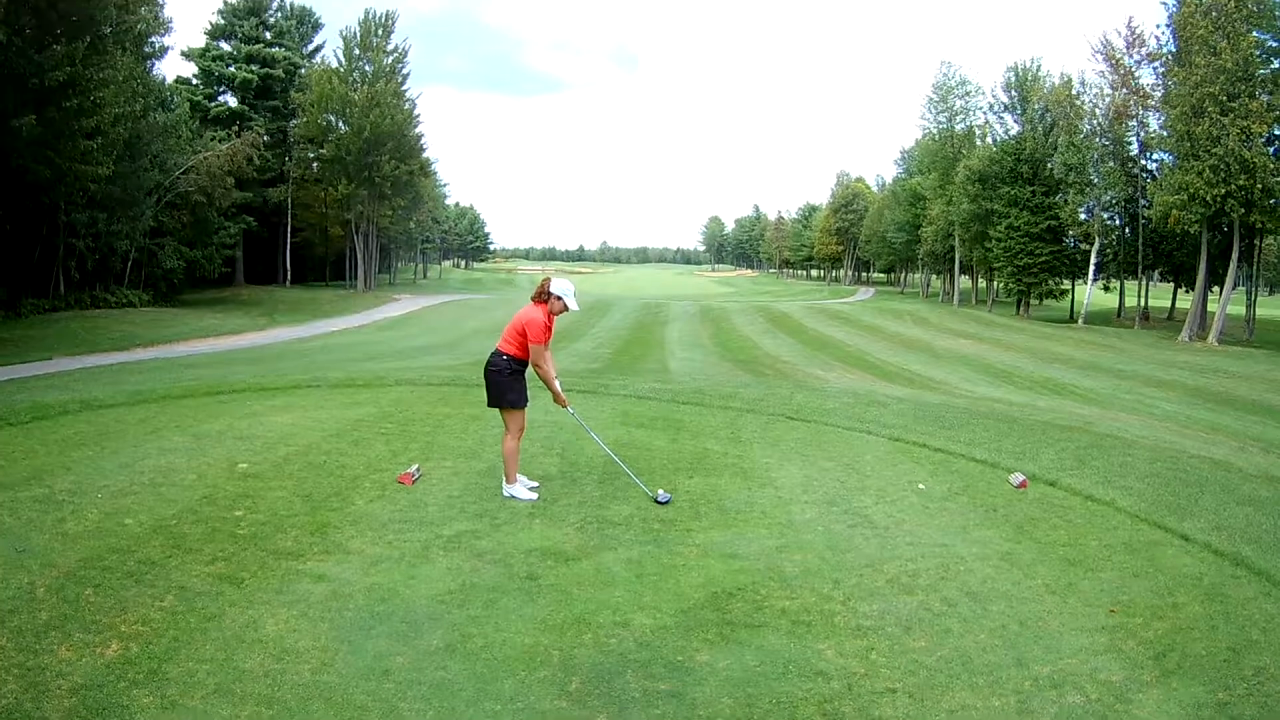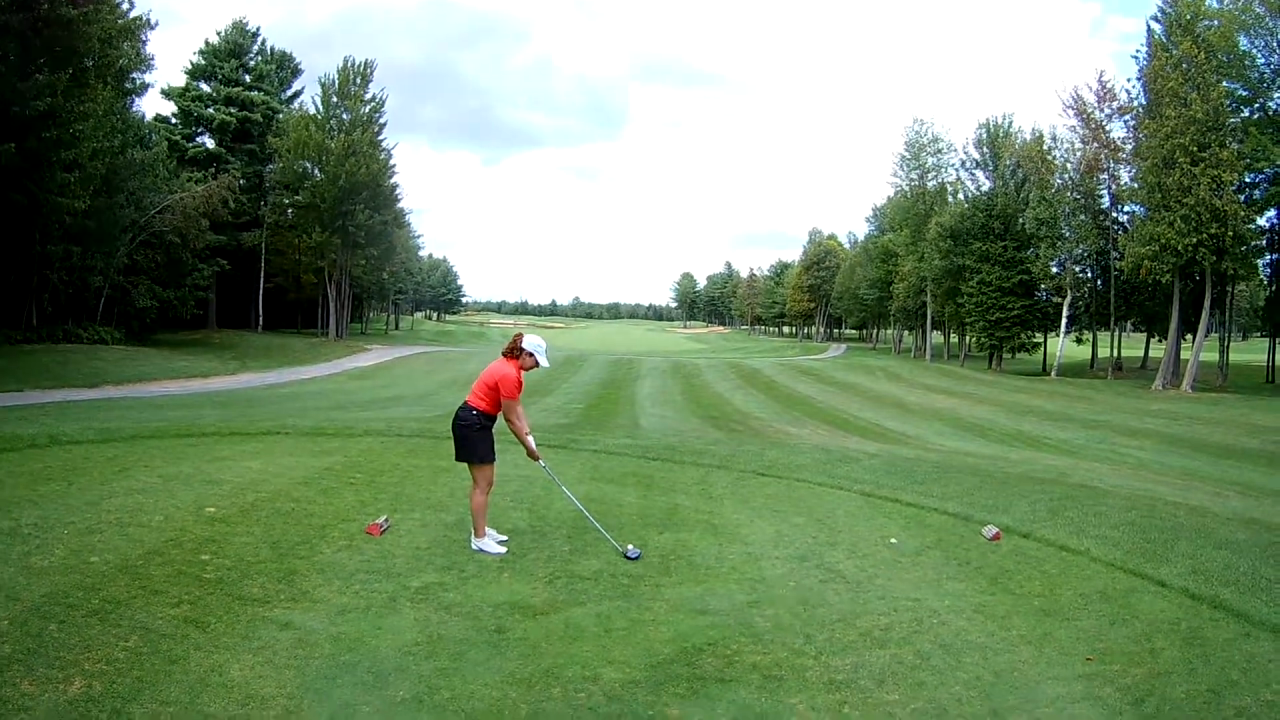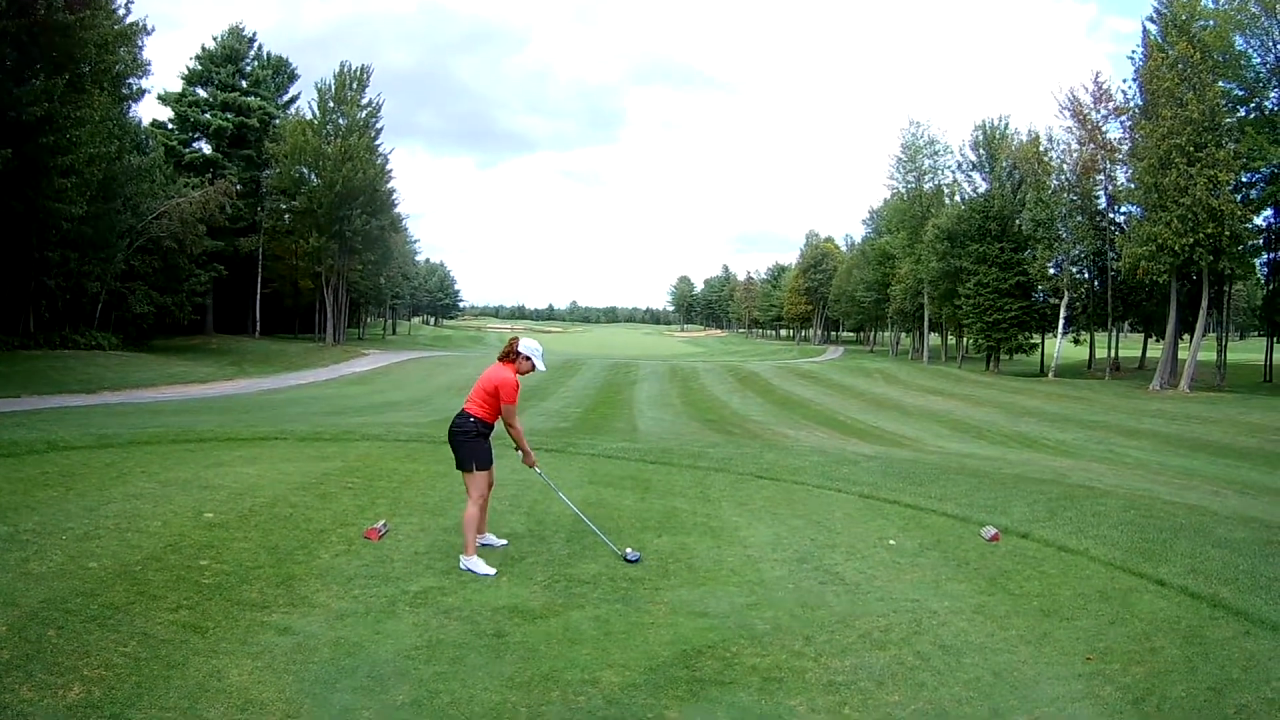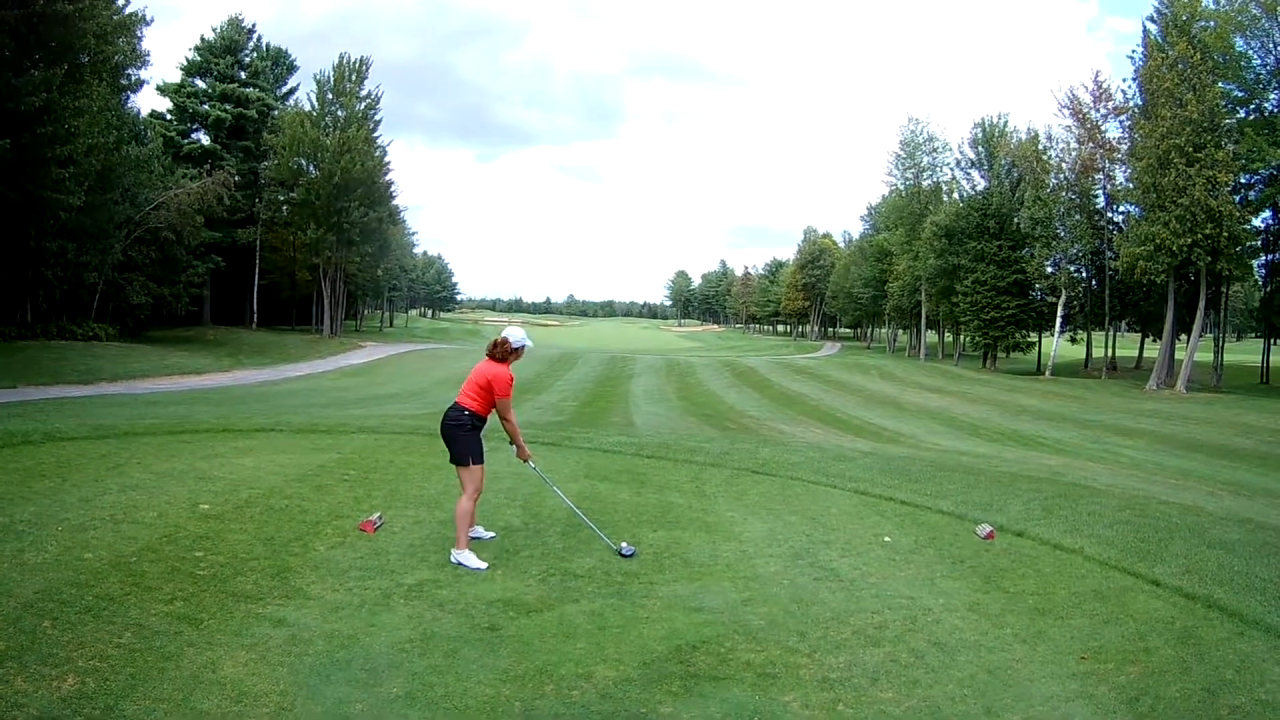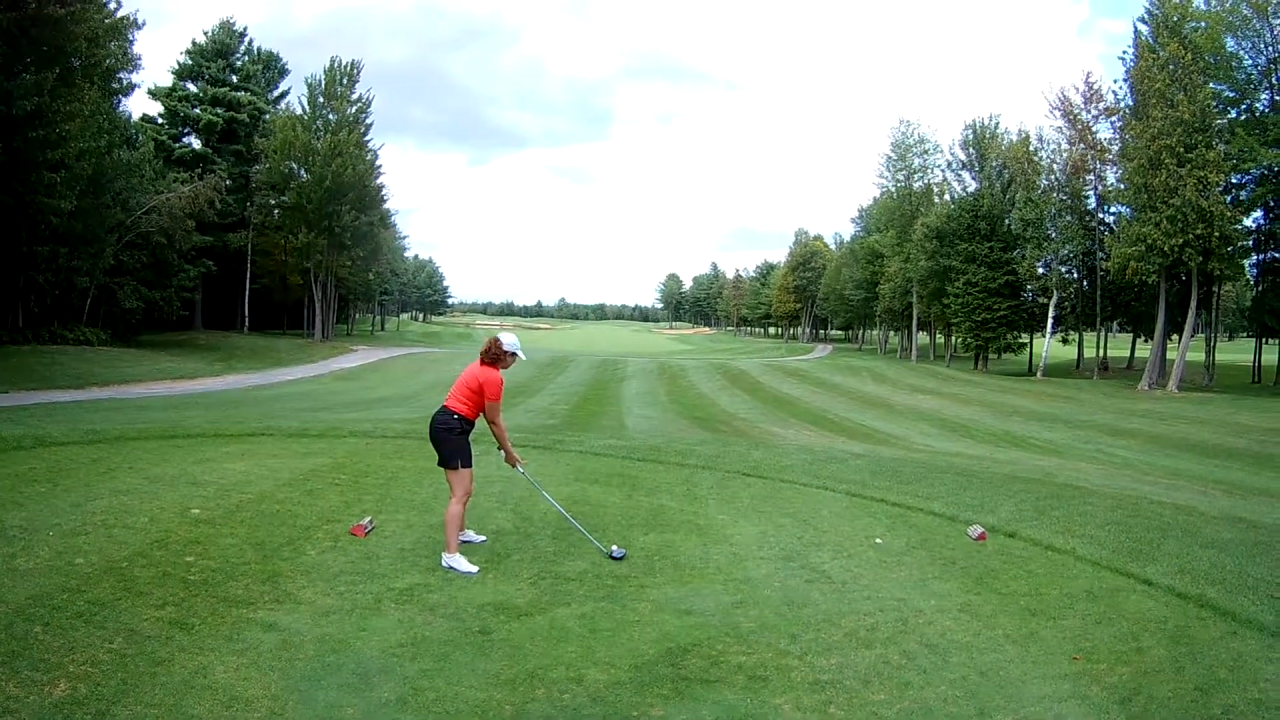
dt=1s
person 1, frame 1
left shoulder: (546, 314)
right shoulder: (536, 319)
left elbow: (546, 351)
right elbow: (538, 363)
left wrist: (556, 382)
right wrist: (556, 393)
left hip: (513, 368)
right hip: (503, 369)
left knee: (516, 428)
right knee: (514, 430)
left ankle: (512, 477)
right ankle: (510, 485)
person 1, frame 2
left shoulder: (511, 366)
right shoulder: (508, 375)
left elbow: (517, 406)
right elbow: (510, 418)
left wrist: (528, 435)
right wrist: (528, 447)
left hip: (477, 422)
right hip: (472, 424)
left knee: (485, 482)
right knee: (483, 484)
left ankle: (481, 530)
right ankle: (479, 539)
person 1, frame 3
left shoulder: (503, 370)
right shoulder: (507, 379)
left elbow: (509, 415)
right elbow: (510, 423)
left wrist: (524, 445)
right wrist: (526, 452)
left hip: (474, 430)
right hip: (469, 433)
left knee: (486, 485)
right knee: (477, 496)
left ankle: (481, 534)
right ankle: (468, 557)
person 1, frame 4
left shoulder: (495, 364)
right shoulder: (501, 374)
left elbow: (505, 410)
right elbow: (505, 417)
left wrist: (518, 439)
right wrist: (520, 447)
left hip: (463, 422)
right hip: (462, 426)
left knee: (475, 480)
right knee: (472, 489)
left ankle: (470, 528)
right ankle: (460, 551)
person 1, frame 5
left shoulder: (483, 366)
right shoulder: (492, 377)
left elbow: (490, 415)
right elbow: (494, 421)
left wrist: (506, 445)
right wrist: (509, 452)
left hip: (449, 425)
right hip: (451, 429)
left knee: (463, 485)
right knee: (461, 493)
left ankle: (460, 532)
right ankle: (451, 555)
